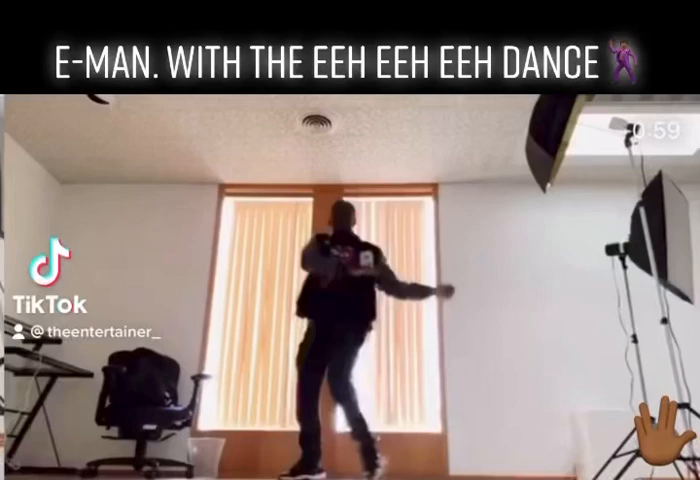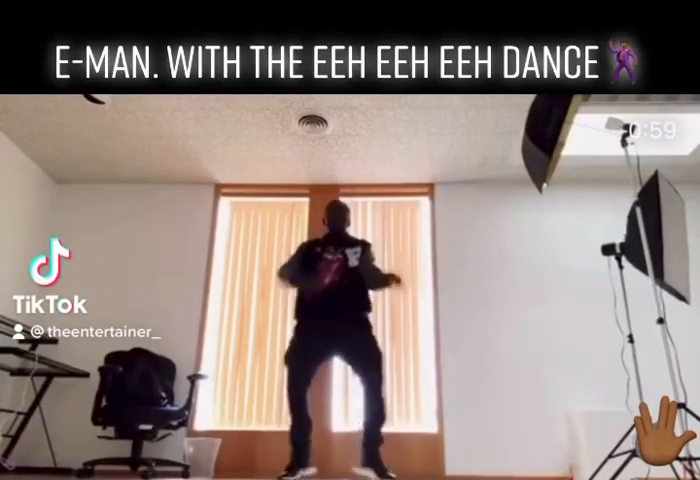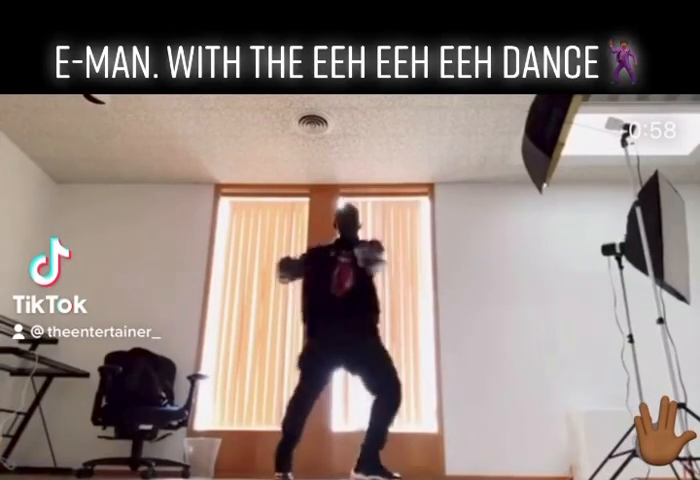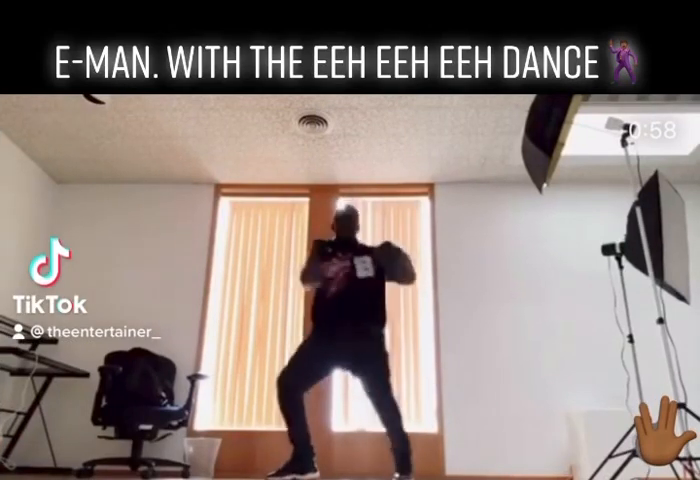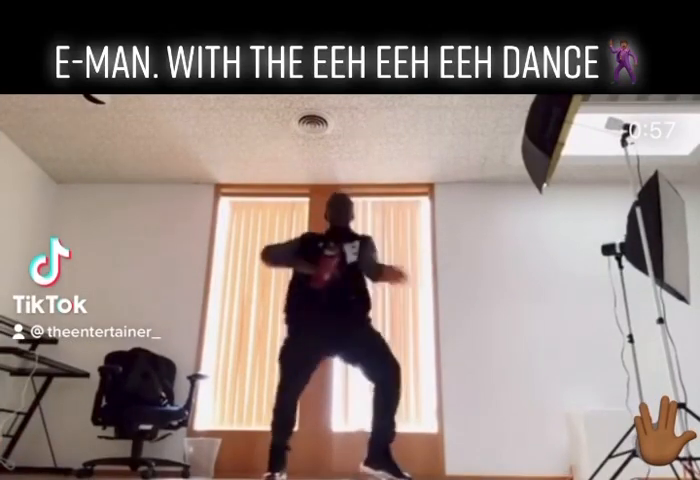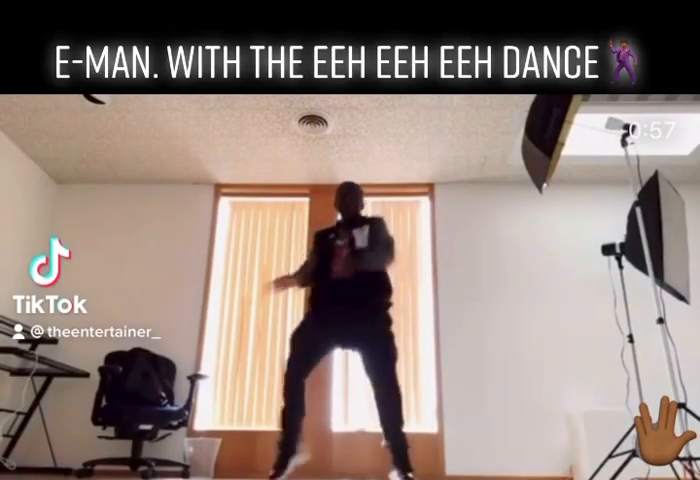
dt=0.5s
person 1, frame 1
left shoulder: (371, 253)
right shoulder: (320, 244)
left elbow: (396, 288)
right elbow: (308, 262)
left wrist: (433, 290)
right wrist: (348, 268)
left hip: (350, 326)
right hip: (320, 326)
left knee: (338, 380)
right knee: (307, 387)
left ankle: (369, 450)
person 1, frame 2
left shoulder: (360, 248)
right shoulder: (310, 249)
left elbow: (372, 278)
right elbow: (285, 273)
left wrist: (387, 278)
right wrist: (303, 281)
left hip: (352, 325)
right hip: (315, 326)
left knee: (372, 380)
right knee: (297, 383)
left ankle: (371, 454)
right ankle: (300, 457)
person 1, frame 3
left shoulder: (368, 247)
right shoulder: (318, 255)
left elbow: (375, 261)
right elbow: (288, 272)
left wrist: (370, 256)
right wrist: (288, 266)
left hip: (362, 333)
right hip: (327, 333)
left knee: (389, 389)
right knee: (309, 389)
right ankle: (284, 455)
person 1, frame 4
left shoulder: (376, 256)
right shoulder: (322, 250)
left elbow: (407, 276)
right elbow: (309, 278)
left wrist: (393, 254)
right wrist: (322, 272)
left hip: (364, 336)
right hip: (326, 335)
left knee: (381, 396)
right knee: (287, 384)
person 1, frame 5
left shoulder: (363, 243)
right shoulder: (308, 242)
left elbow: (370, 267)
right elbow: (270, 252)
left wrist: (386, 272)
right wrist: (299, 264)
left hip: (351, 324)
right hip: (309, 325)
left knee: (389, 374)
right knee: (289, 386)
left ankle: (379, 454)
person 1, frame 6
left shoulder: (374, 226)
right shoulder: (323, 238)
left elbow: (384, 256)
right elbow: (310, 272)
left wrist: (356, 262)
right wrist: (293, 279)
left hip: (368, 313)
right hip: (328, 313)
left knee: (384, 378)
right knee: (296, 369)
right ankle: (289, 447)
